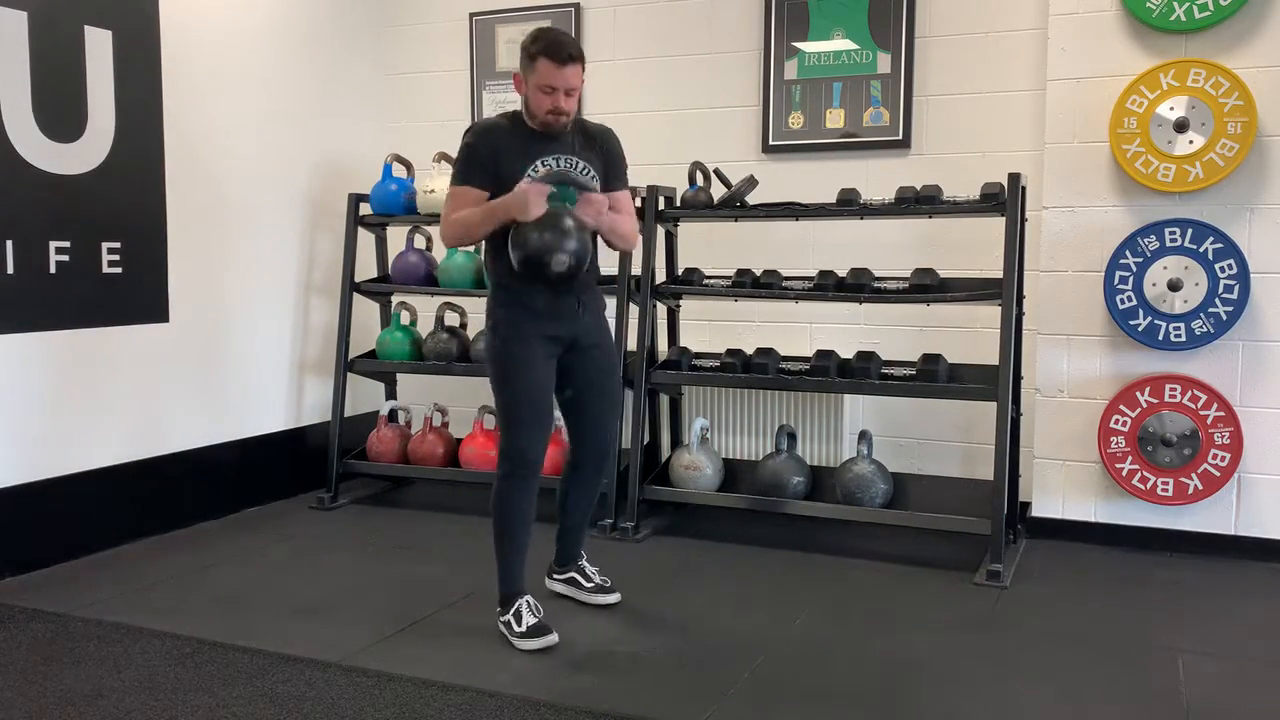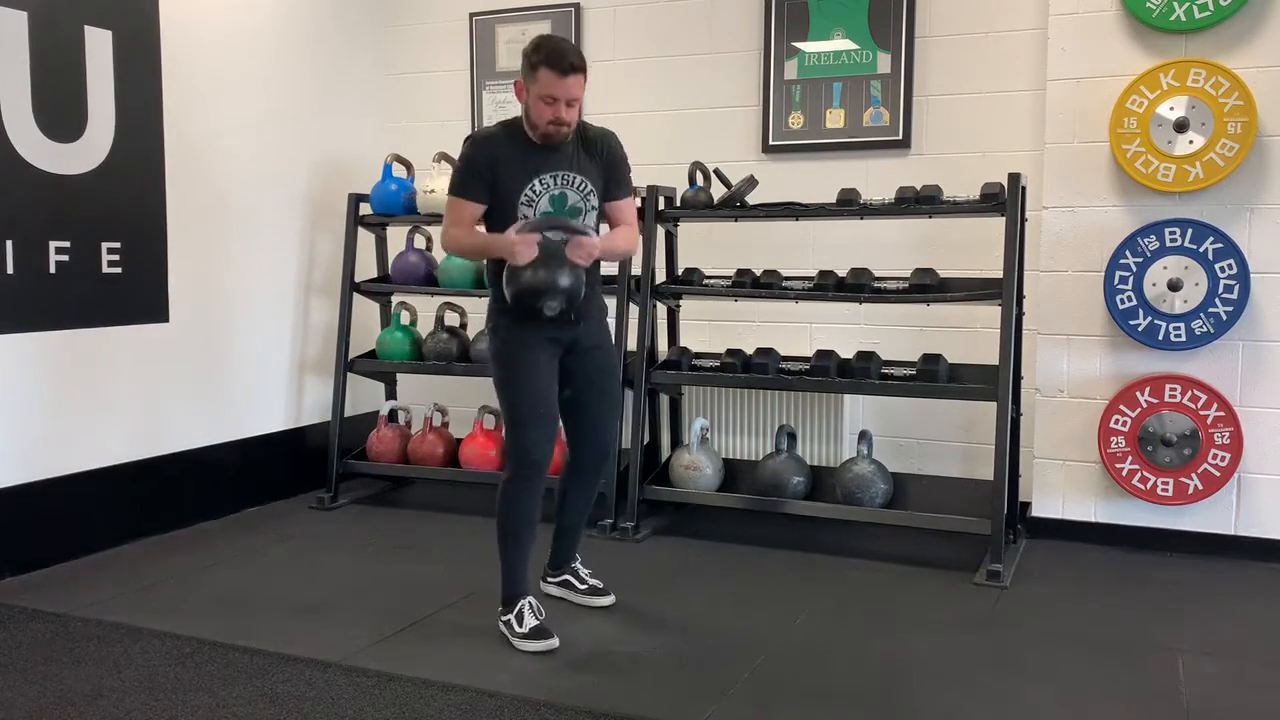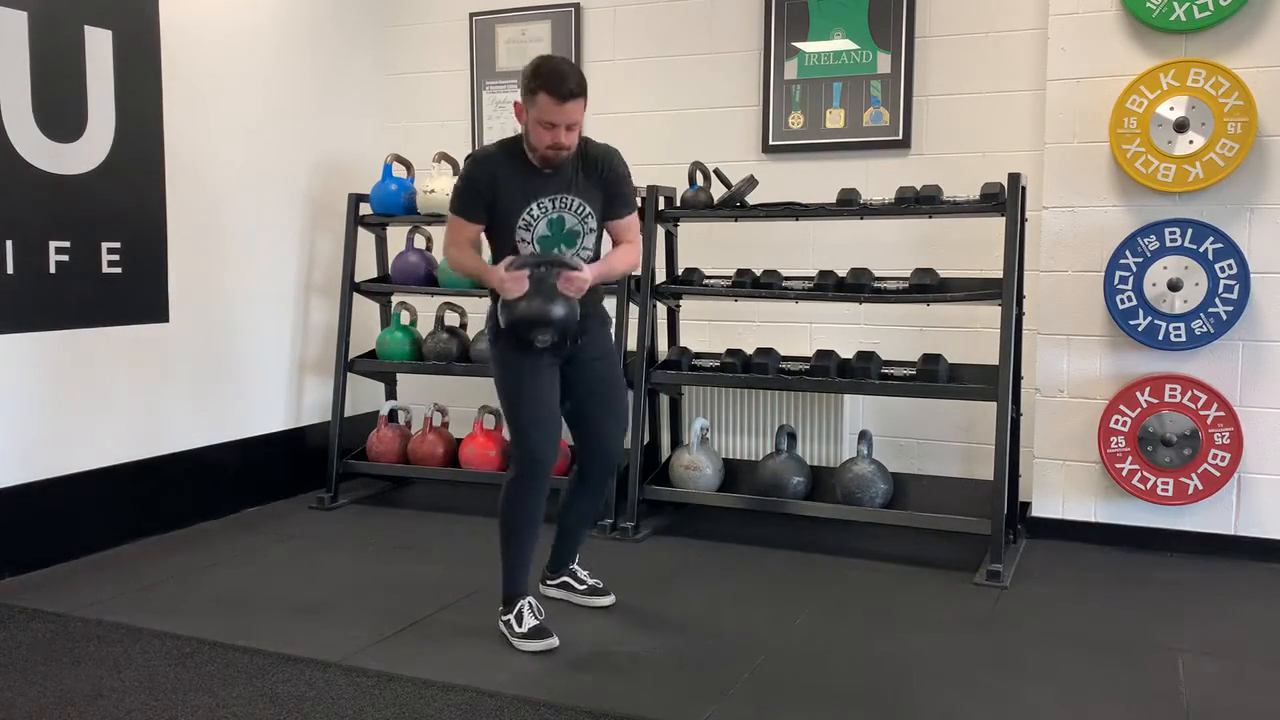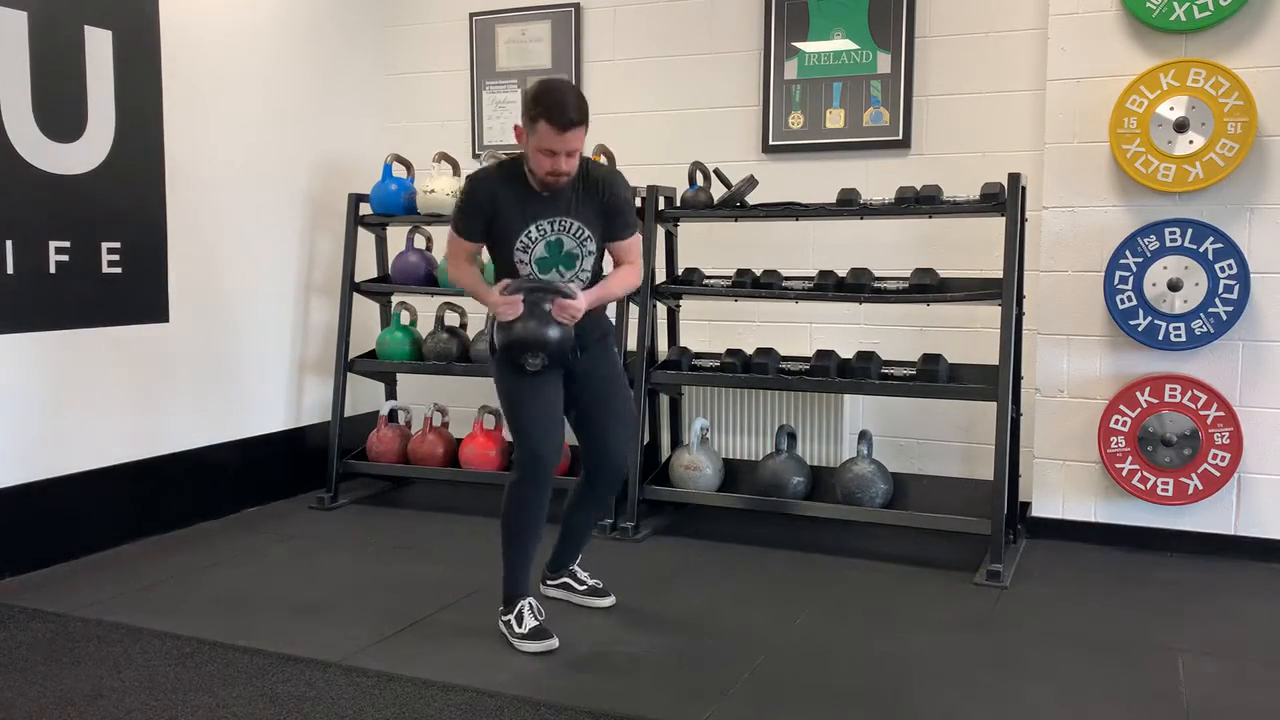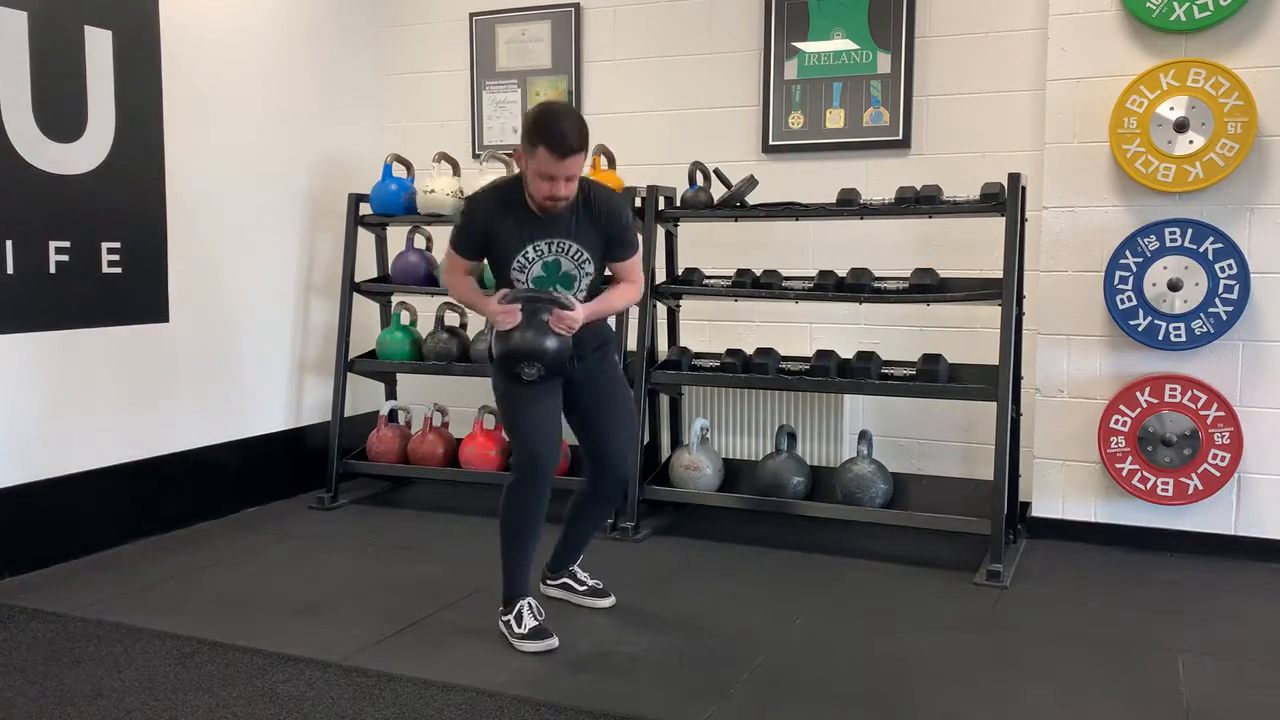
dt=0.1s
person 1, frame 1
left shoulder: (600, 142)
right shoulder: (489, 139)
left elbow: (630, 238)
right elbow: (451, 229)
left wrist: (602, 214)
right wrist: (509, 204)
left hip: (586, 313)
right hip: (521, 318)
left knee: (597, 447)
right knee: (524, 455)
left ankle: (568, 565)
right ankle: (511, 599)
person 1, frame 2
left shoulder: (603, 148)
right shoulder: (488, 149)
left elbow: (630, 232)
right elbow: (452, 234)
left wrist: (599, 246)
right wrist: (498, 245)
left hip: (585, 316)
right hip: (521, 319)
left knee: (598, 445)
right knee: (532, 453)
left ankle: (562, 566)
right ankle: (514, 600)
person 1, frame 3
left shoulder: (605, 165)
right shoulder: (488, 168)
left elbow: (631, 248)
right elbow: (455, 246)
left wrist: (593, 273)
right wrist: (493, 276)
left hip: (588, 328)
right hip: (523, 331)
left knee: (605, 455)
right knee: (537, 456)
left ankle: (561, 568)
right ankle: (514, 600)
person 1, frame 4
left shoulder: (607, 187)
right shoulder: (489, 188)
left elbow: (632, 265)
right elbow: (457, 259)
left wrist: (590, 298)
right wrist: (489, 297)
left hip: (590, 341)
left knee: (614, 461)
right knee: (540, 457)
left ankle: (560, 569)
right ankle: (515, 601)
person 1, frame 5
left shoulder: (607, 208)
right shoulder: (487, 208)
left elbow: (633, 283)
right elbow: (455, 273)
left wrist: (588, 311)
right wrist: (488, 307)
left hip: (591, 351)
left knee: (617, 467)
right knee: (538, 460)
left ankle: (561, 569)
right ankle: (514, 601)
